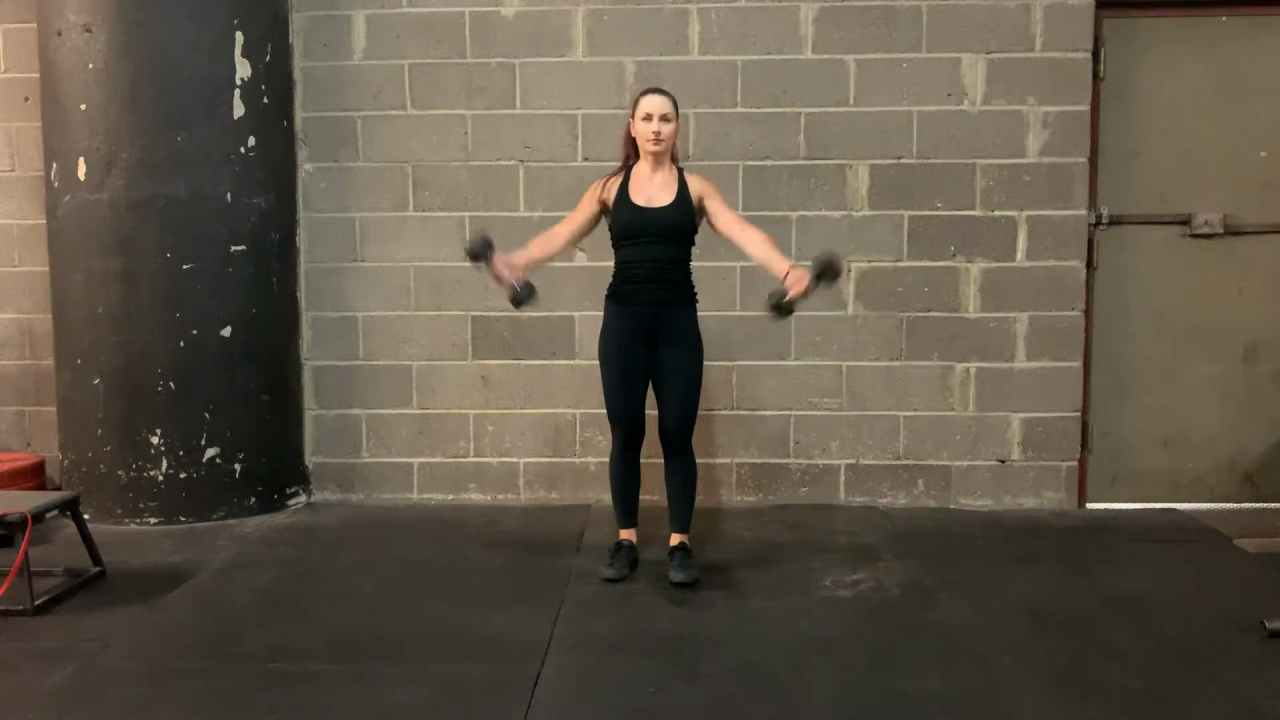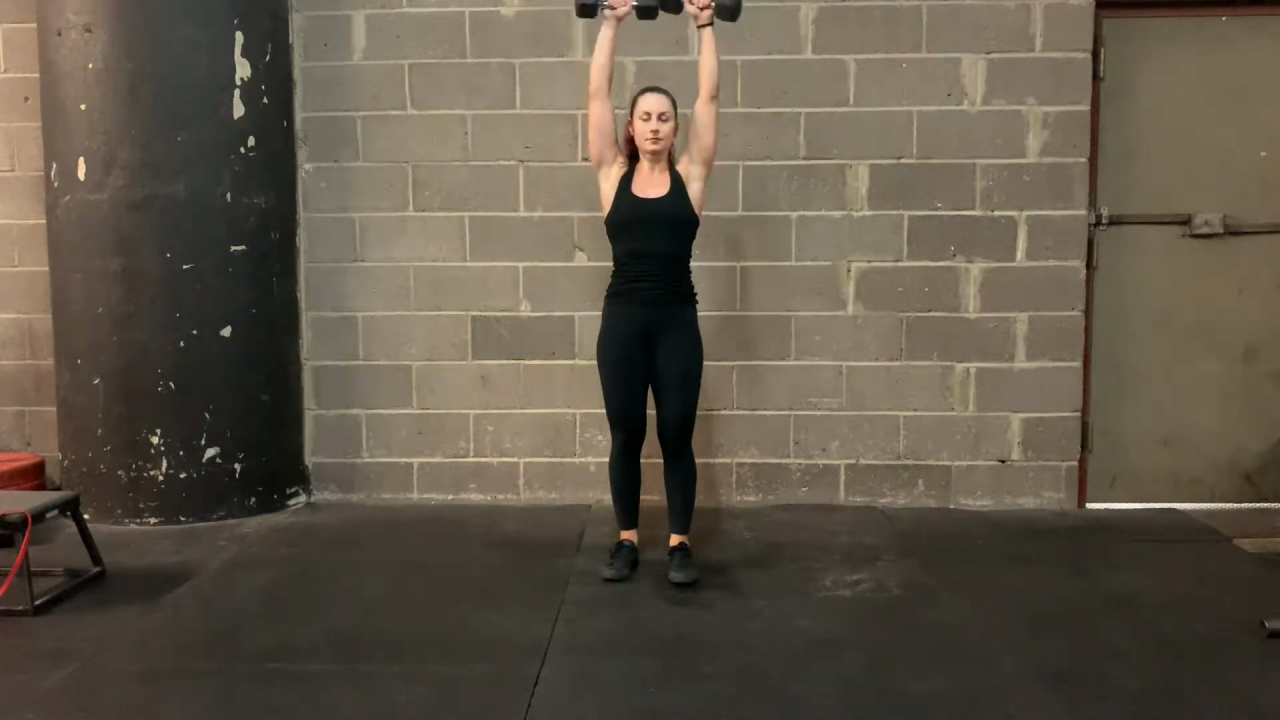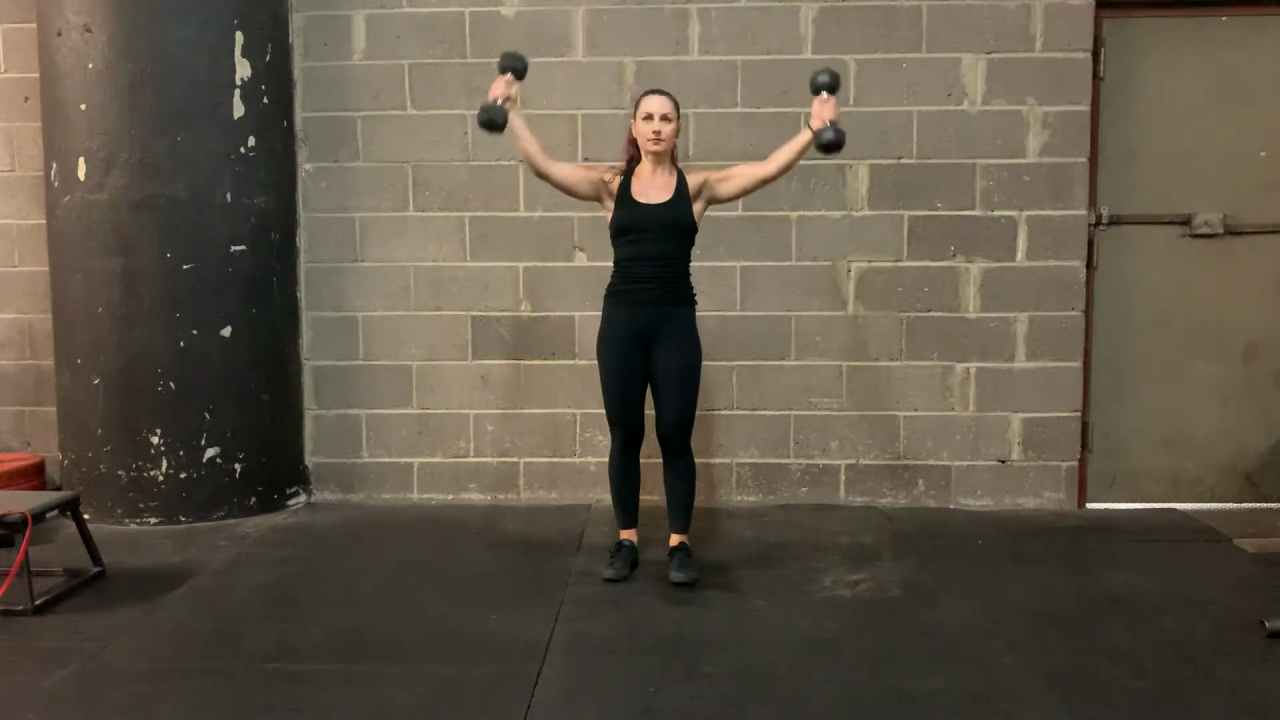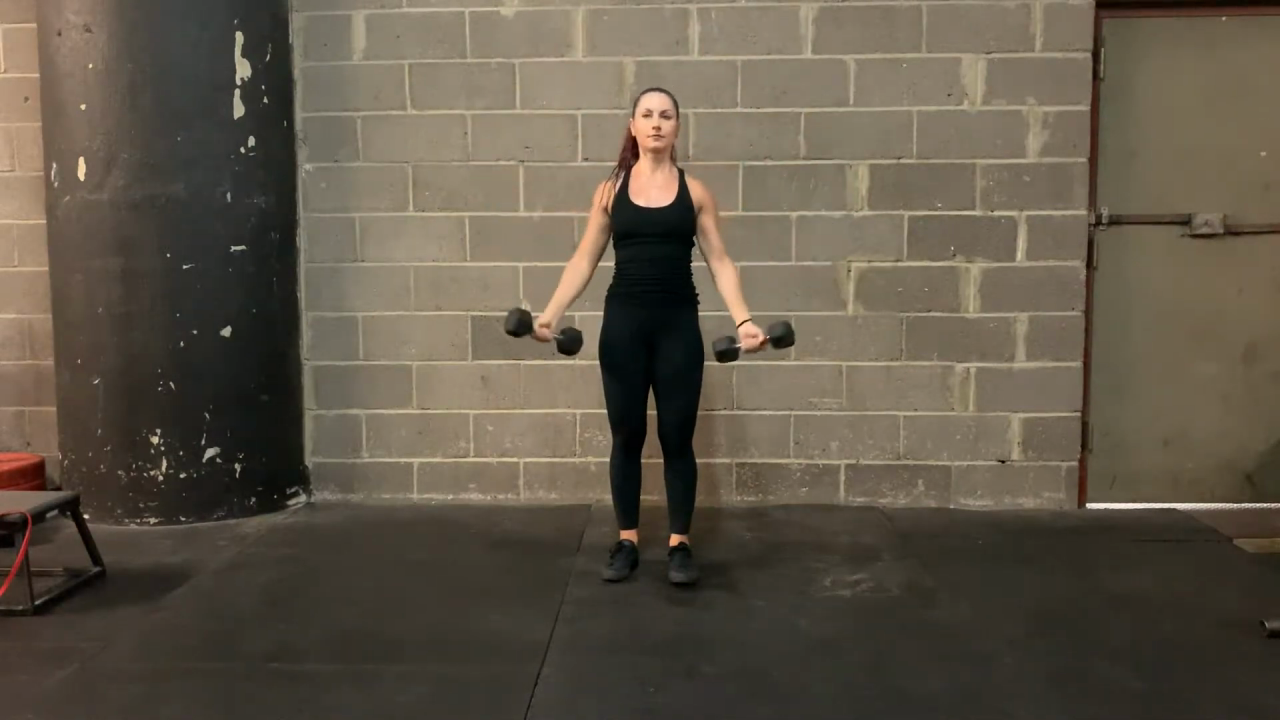
dt=1s
person 1, frame 1
left shoulder: (695, 186)
right shoulder: (609, 186)
left elbow: (741, 231)
right elbow: (565, 233)
left wrist: (787, 269)
right wrist: (517, 262)
left hip: (678, 319)
right hip: (623, 319)
left knee: (677, 435)
right knee: (626, 434)
left ankle: (680, 542)
right ankle: (625, 539)
person 1, frame 2
left shoulder: (690, 176)
right shoulder: (613, 174)
left elbow: (709, 96)
right elbow: (597, 94)
left hip: (676, 321)
right hip: (622, 319)
left knee: (677, 437)
right knee: (626, 437)
left ankle: (680, 542)
right ankle: (626, 539)
person 1, frame 3
left shoulder: (697, 186)
right shoulder: (610, 185)
left elbow: (768, 169)
right elbow: (542, 165)
left wrist: (811, 129)
right wrist: (511, 111)
left hip: (676, 321)
right hip: (622, 319)
left knee: (676, 436)
right knee: (625, 436)
left ankle: (679, 543)
right ankle: (626, 541)
person 1, frame 4
left shoulder: (695, 191)
right shoulder: (610, 189)
left elbow: (719, 260)
right elbow: (584, 258)
left wrist: (743, 320)
right wrist: (551, 312)
left hip: (678, 322)
right hip: (623, 321)
left knee: (677, 438)
right knee: (627, 436)
left ankle: (679, 544)
right ankle: (626, 541)
